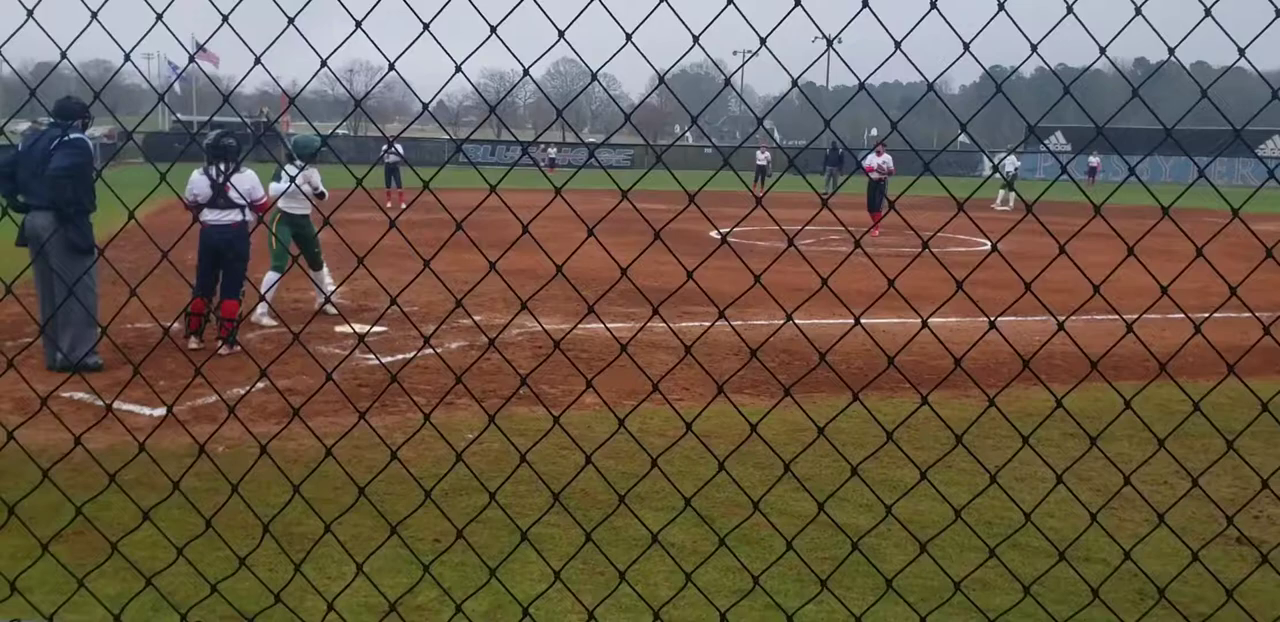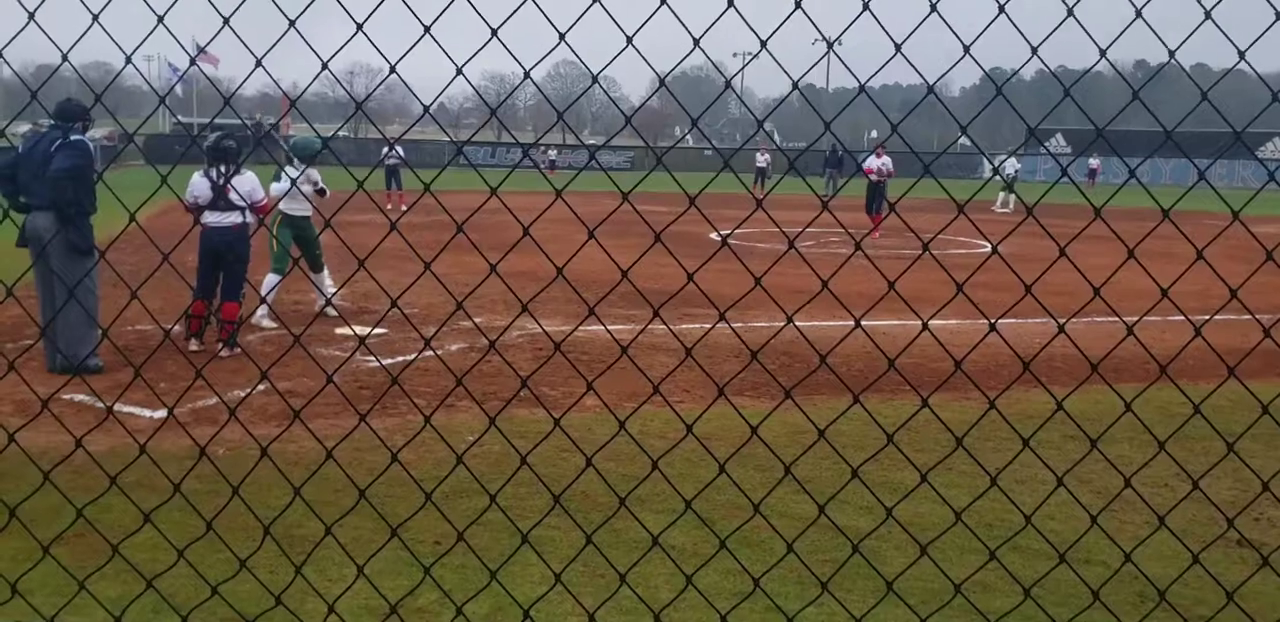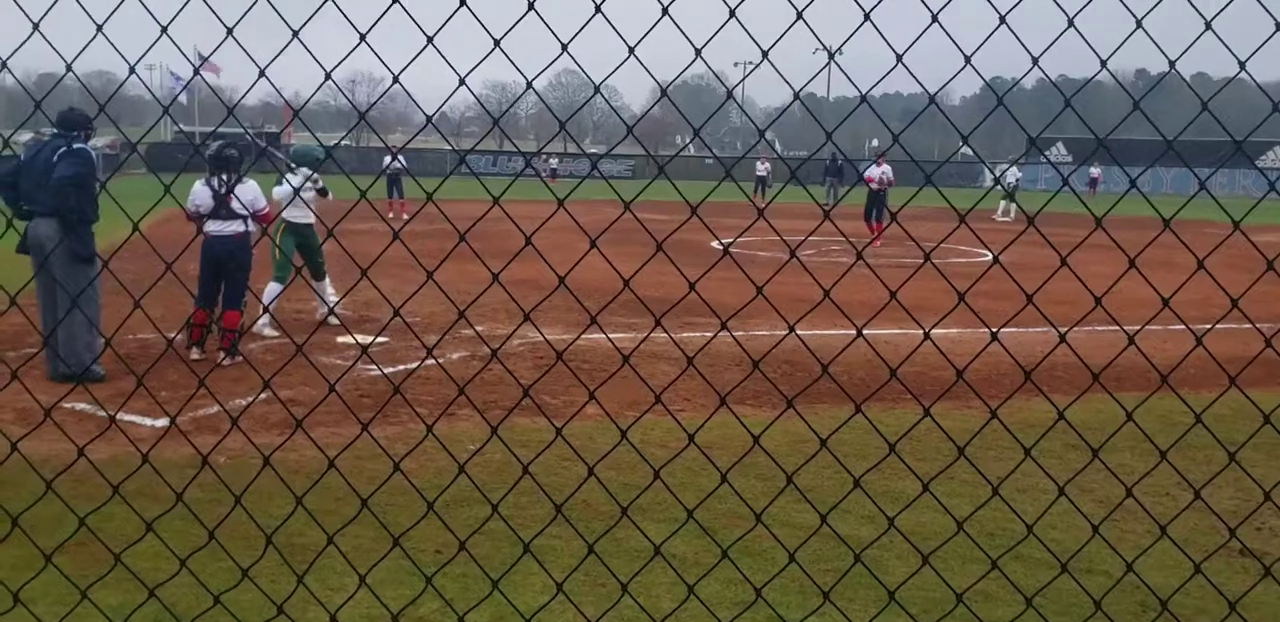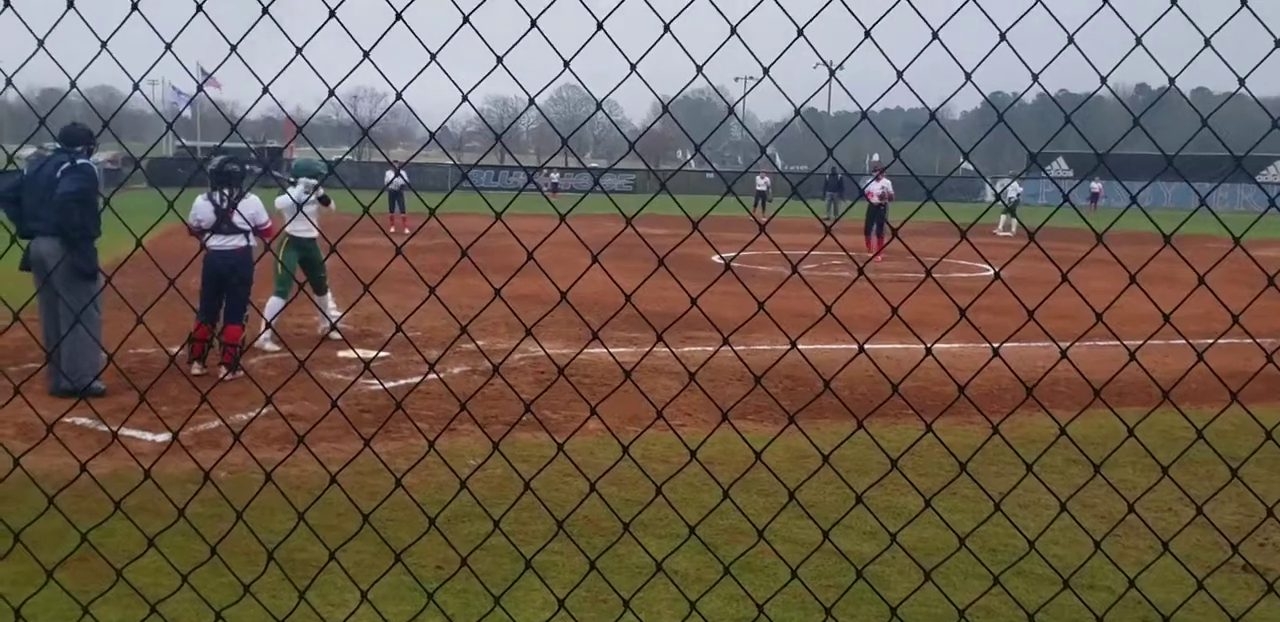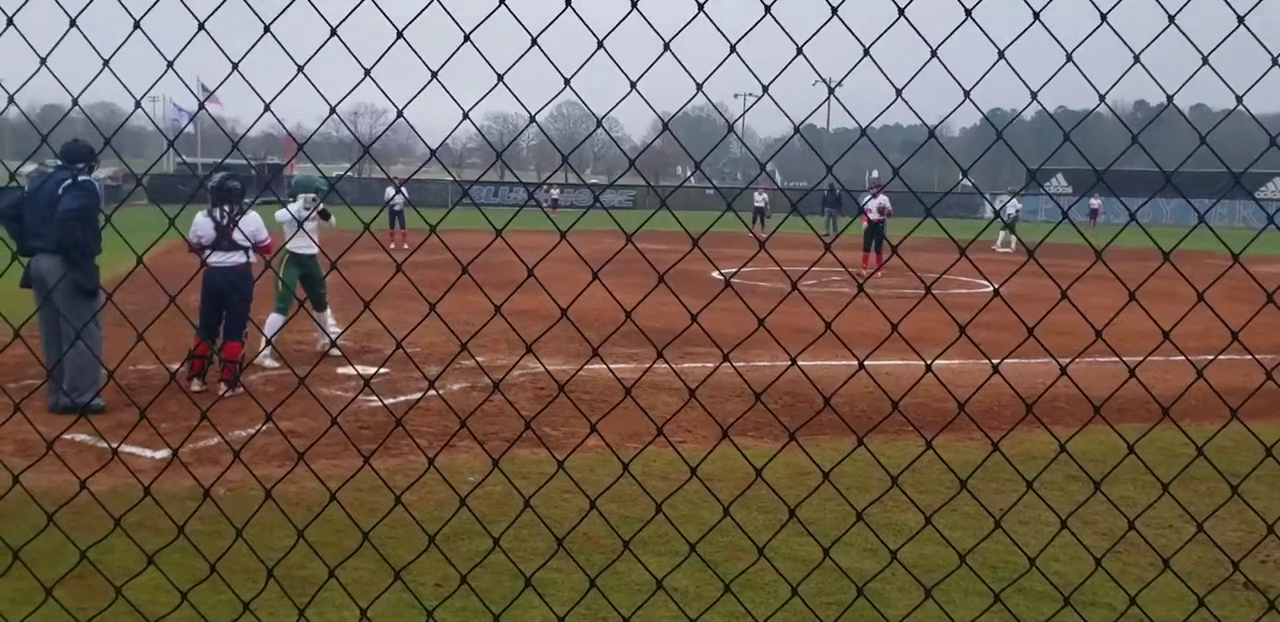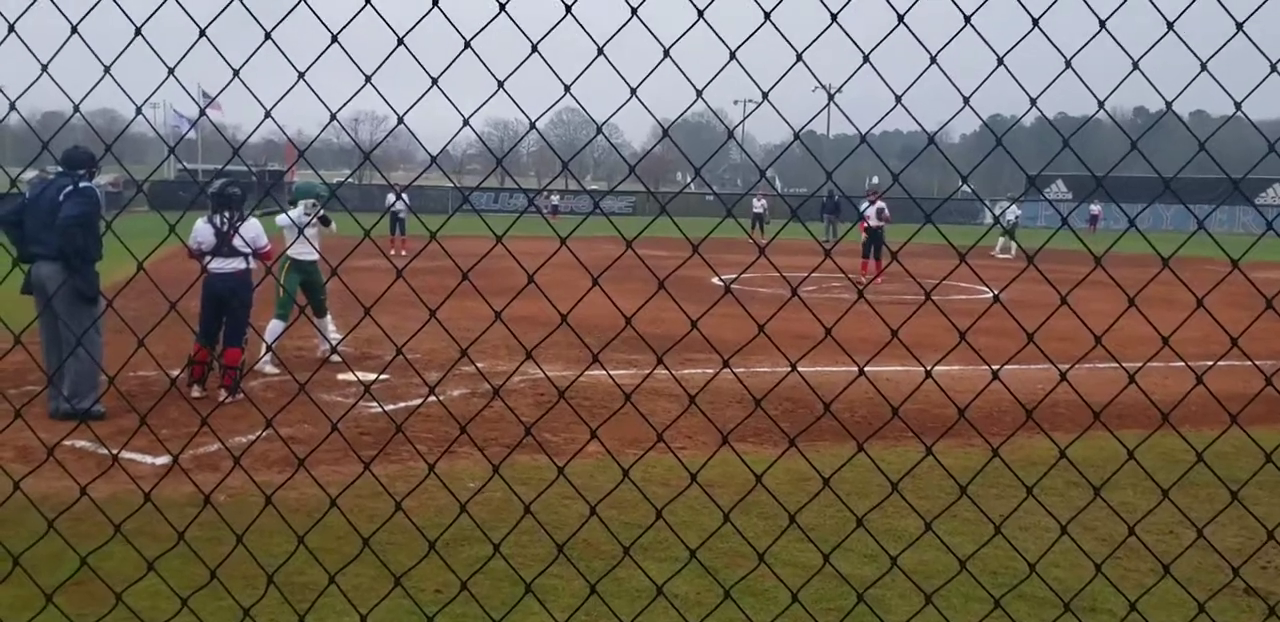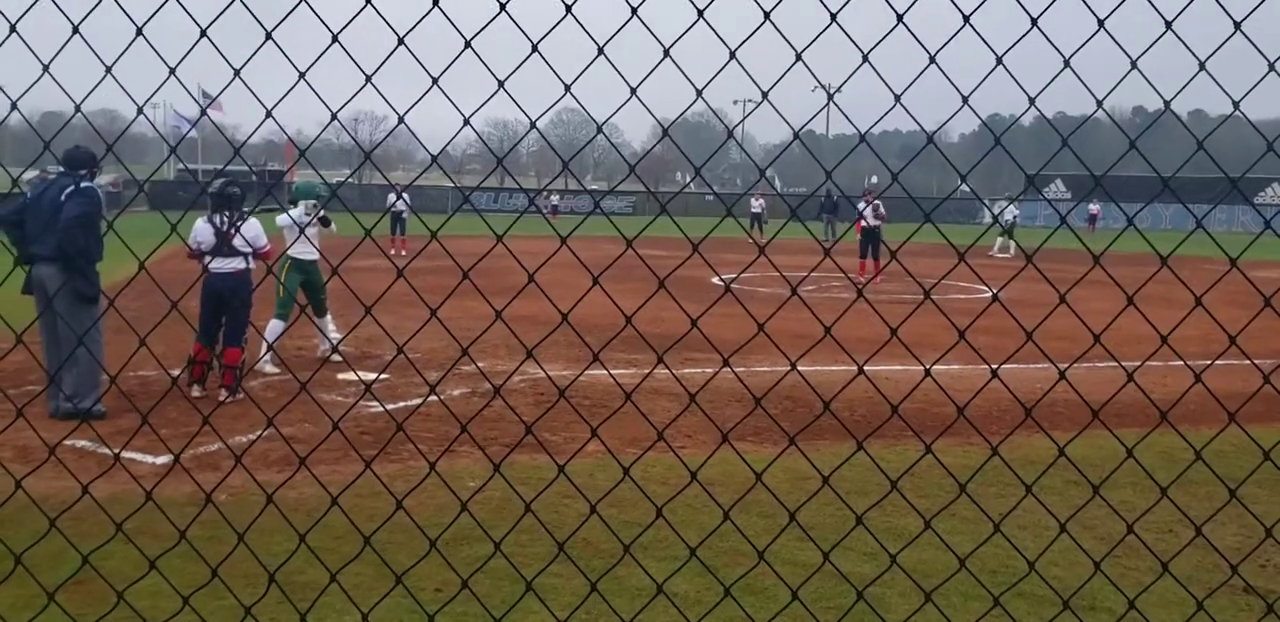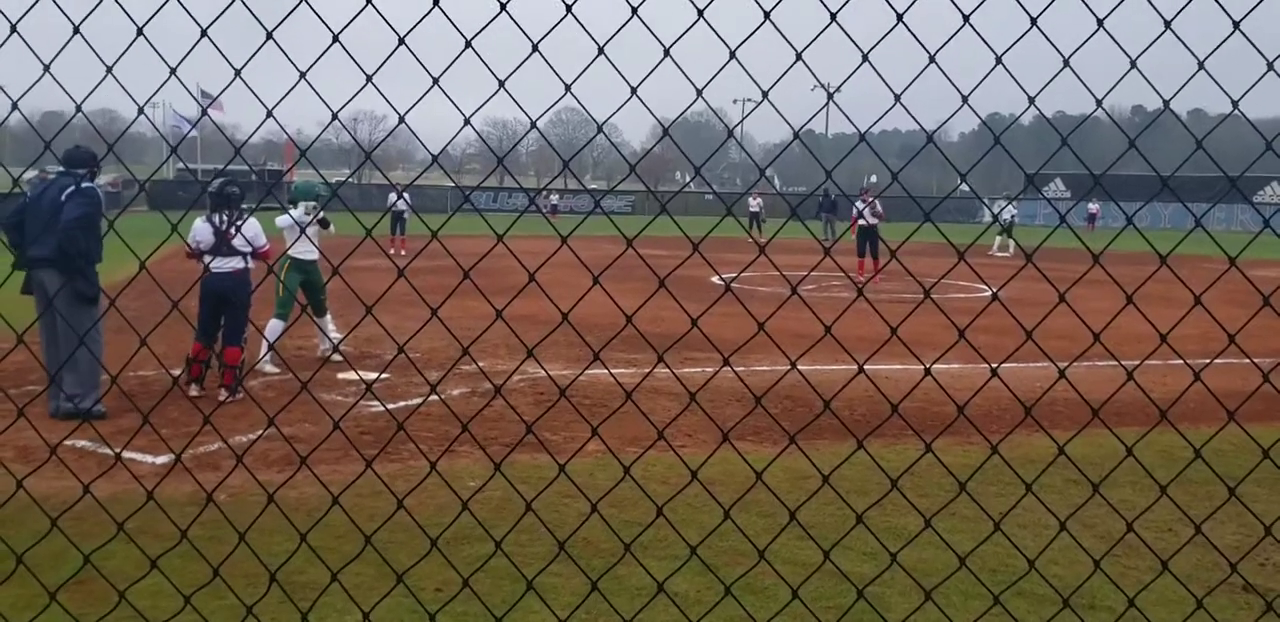
dt=0.1s
person 1, frame 1
left shoulder: (32, 141)
right shoulder: (75, 142)
right elbow: (58, 175)
right wrist: (68, 210)
left hip: (34, 221)
right hip: (62, 224)
left knee: (48, 291)
right knee: (79, 289)
left ankle: (54, 353)
right ankle: (78, 355)
person 1, frame 2
left shoulder: (32, 143)
right shoulder: (76, 144)
right elbow: (59, 176)
right wrist: (69, 211)
left hip: (35, 223)
right hip: (64, 226)
left knee: (48, 292)
right knee: (79, 290)
left ankle: (55, 355)
right ankle: (78, 356)
person 1, frame 3
left shoulder: (34, 151)
right shoulder: (78, 152)
right elbow: (62, 184)
right wrist: (73, 219)
left hip: (37, 230)
right hip: (64, 232)
left knee: (49, 300)
right knee: (81, 298)
left ankle: (56, 363)
right ankle: (79, 364)
person 1, frame 4
left shoulder: (37, 166)
right shoulder: (81, 168)
right elbow: (65, 200)
right wrist: (76, 236)
left hip: (39, 246)
right hip: (68, 249)
left knee: (51, 315)
right knee: (83, 314)
left ankle: (58, 378)
right ankle: (81, 379)
person 1, frame 5
left shoulder: (37, 183)
right shoulder: (82, 184)
right elbow: (67, 217)
left wrist: (23, 242)
right wrist: (77, 252)
left hip: (39, 264)
right hip: (68, 266)
left knee: (52, 333)
right knee: (83, 331)
left ankle: (57, 395)
right ankle: (80, 397)
person 1, frame 6
left shoulder: (38, 189)
right shoulder: (83, 191)
right elbow: (68, 224)
left wrist: (24, 248)
right wrist: (78, 259)
left hip: (40, 270)
right hip: (69, 273)
left knee: (52, 339)
right knee: (83, 337)
left ankle: (58, 401)
right ankle: (80, 402)
person 1, frame 7
left shoulder: (40, 190)
right shoulder: (84, 191)
right elbow: (70, 225)
left wrist: (24, 250)
right wrist: (78, 261)
left hip: (40, 272)
right hip: (69, 274)
left knee: (53, 338)
right knee: (83, 337)
left ankle: (57, 400)
right ankle: (80, 401)
person 1, frame 8
left shoulder: (40, 189)
right shoulder: (85, 191)
right elbow: (70, 227)
left wrist: (23, 253)
right wrist: (79, 262)
left hip: (40, 273)
right hip: (70, 275)
left knee: (52, 339)
right knee: (84, 338)
left ankle: (58, 400)
right ankle: (80, 401)
person 2, frame 1
left shoulder: (198, 176)
right shoulder: (247, 176)
left elbow: (190, 205)
right elbow: (262, 207)
left hip: (209, 233)
right hip: (236, 234)
left knee: (203, 285)
right knee: (232, 288)
left ankle: (193, 335)
right ankle: (225, 340)
person 2, frame 2
left shoulder: (199, 178)
right shoulder: (247, 178)
left elbow: (190, 207)
right elbow: (263, 209)
left hip: (209, 236)
right hip: (237, 236)
left knee: (203, 287)
right knee: (232, 290)
left ankle: (194, 338)
right ankle: (226, 343)
person 2, frame 3
left shoulder: (200, 187)
right shoulder: (249, 186)
left elbow: (191, 215)
right elbow: (264, 217)
left hip: (211, 244)
right hip: (239, 245)
left knee: (205, 296)
right knee: (234, 298)
left ankle: (195, 346)
right ankle: (227, 351)
person 2, frame 4
left shoulder: (202, 201)
right shoulder: (251, 201)
left elbow: (193, 230)
right elbow: (267, 232)
left hip: (213, 259)
right hip: (240, 260)
left knee: (206, 311)
right knee: (235, 313)
left ankle: (196, 361)
right ankle: (228, 366)
person 2, frame 5
left shoulder: (202, 218)
right shoulder: (251, 217)
left elbow: (193, 246)
right elbow: (266, 248)
left hip: (212, 276)
right hip: (240, 276)
left knee: (206, 327)
right knee: (235, 330)
left ankle: (196, 378)
right ankle: (228, 383)
person 2, frame 6
left shoulder: (202, 224)
right shoulder: (251, 224)
left elbow: (193, 252)
right elbow: (266, 255)
left hip: (212, 282)
right hip: (239, 282)
left knee: (206, 333)
right knee: (235, 336)
left ankle: (196, 384)
right ankle: (228, 389)
person 2, frame 7
left shoulder: (202, 224)
right shoulder: (251, 224)
left elbow: (193, 253)
right elbow: (265, 255)
left hip: (212, 282)
right hip: (239, 282)
left knee: (206, 333)
right knee: (235, 336)
left ankle: (196, 384)
right ankle: (228, 388)
person 2, frame 8
left shoulder: (201, 224)
right shoulder: (250, 223)
left elbow: (192, 253)
right elbow: (264, 255)
left hip: (211, 281)
right hip: (238, 282)
left knee: (205, 333)
right knee: (234, 335)
left ankle: (194, 383)
right ankle: (228, 388)
person 3, frame 1
left shoulder: (313, 172)
right shoulder: (285, 170)
left elbow: (323, 197)
right elbow: (272, 191)
left wrist: (315, 187)
right wrist: (296, 182)
left hip: (303, 221)
right hip: (282, 220)
left knee: (317, 261)
right knee: (279, 266)
left ankle: (324, 301)
right ankle: (260, 312)
person 3, frame 2
left shoulder: (312, 172)
right shoulder: (285, 172)
left elbow: (324, 195)
right elbow: (273, 192)
left wrist: (316, 183)
right wrist: (297, 181)
left hip: (304, 222)
right hip: (283, 222)
left knee: (317, 264)
right knee: (279, 268)
left ankle: (324, 303)
right ankle: (260, 314)
person 3, frame 3
left shoulder: (313, 179)
right shoulder: (287, 179)
left elbow: (327, 197)
right elbow: (276, 195)
left wrist: (316, 182)
right wrist: (300, 179)
left hip: (308, 230)
right hip: (287, 229)
left knee: (320, 272)
right knee: (281, 276)
left ankle: (325, 311)
right ankle: (262, 323)
person 3, frame 4
left shoulder: (314, 192)
right shoulder: (290, 192)
left elbow: (330, 206)
right elbow: (279, 204)
left wrist: (317, 190)
right wrist: (301, 188)
left hip: (311, 244)
right hip: (290, 244)
left knee: (321, 286)
right knee: (282, 290)
left ankle: (327, 326)
right ankle: (264, 337)
person 3, frame 5
left shoulder: (314, 209)
right shoulder: (290, 209)
left elbow: (331, 221)
right elbow: (279, 217)
left wrist: (318, 206)
right wrist: (300, 204)
left hip: (311, 261)
right hip: (291, 260)
left knee: (321, 303)
right knee: (282, 307)
left ankle: (327, 342)
right ankle: (263, 354)
person 3, frame 6
left shoulder: (314, 215)
right shoulder: (290, 215)
left elbow: (332, 227)
right elbow: (279, 221)
left wrist: (318, 212)
right wrist: (301, 209)
left hip: (312, 267)
right hip: (292, 266)
left knee: (321, 309)
right knee: (282, 313)
left ankle: (327, 349)
right ankle: (263, 360)
person 3, frame 7
left shoulder: (314, 215)
right shoulder: (291, 215)
left elbow: (331, 228)
right elbow: (279, 222)
left wrist: (318, 212)
right wrist: (301, 209)
left hip: (312, 267)
right hip: (292, 266)
left knee: (321, 309)
right knee: (282, 312)
left ankle: (326, 348)
right ankle: (264, 360)
person 3, frame 8
left shoulder: (313, 215)
right shoulder: (291, 215)
left elbow: (330, 229)
right elbow: (279, 223)
left wrist: (318, 214)
right wrist: (301, 211)
left hip: (312, 266)
right hip: (292, 266)
left knee: (321, 309)
right knee: (282, 312)
left ankle: (326, 348)
right ankle: (263, 360)
